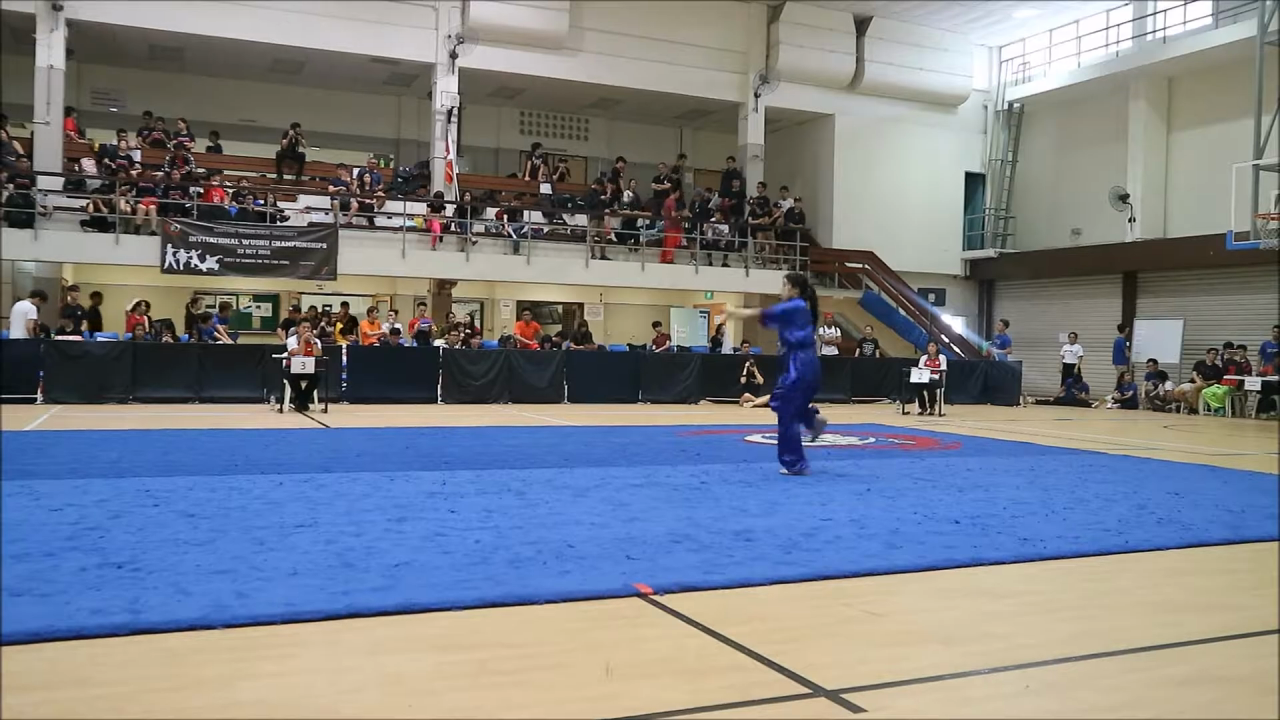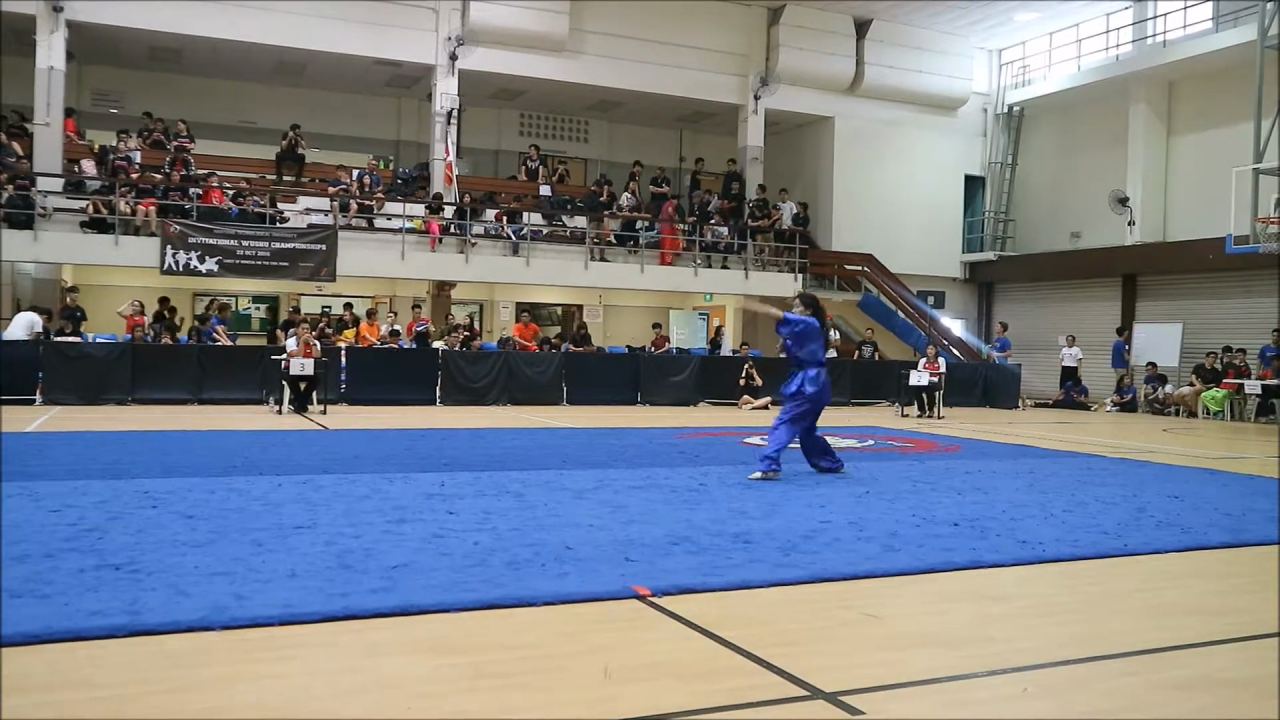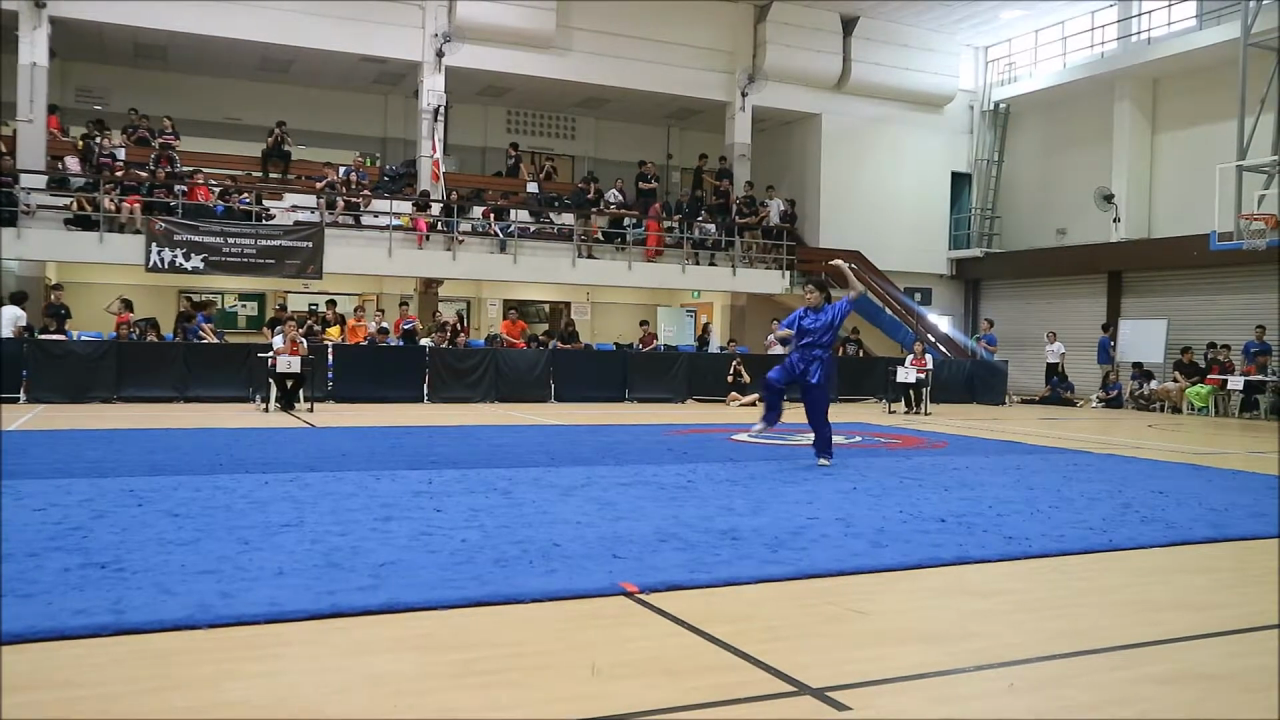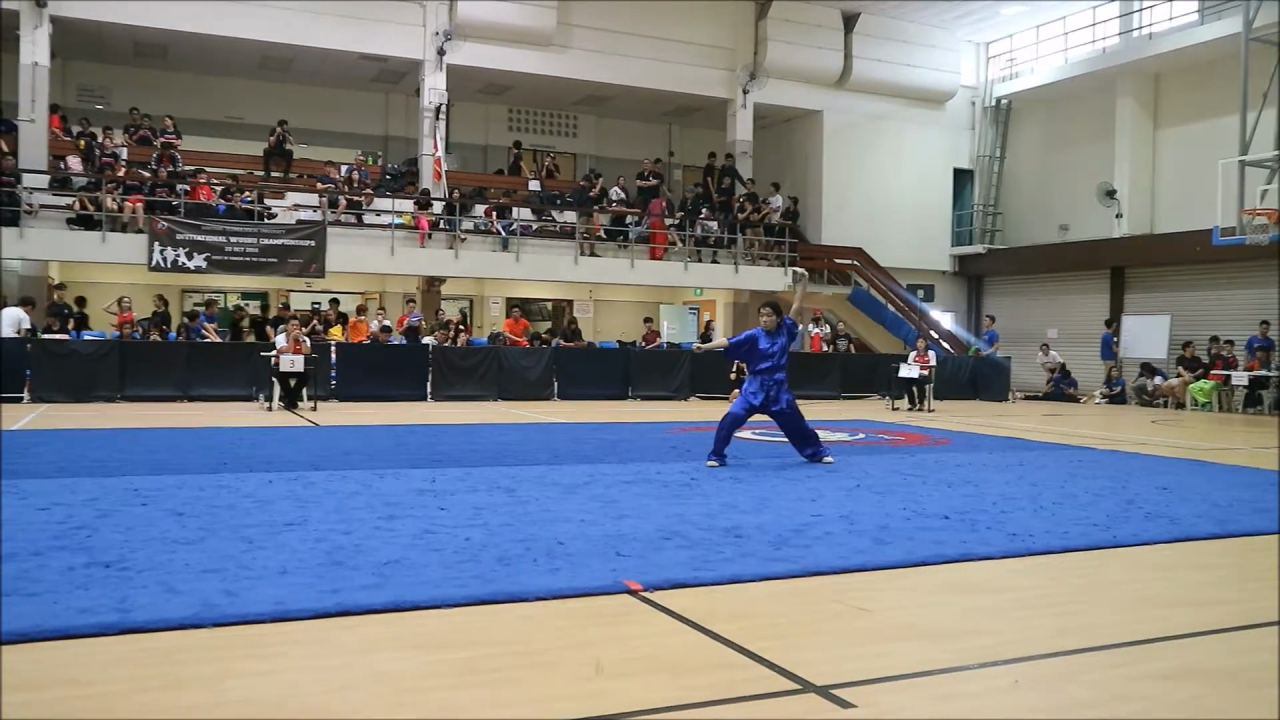
dt=1s
person 1, frame 1
left shoulder: (797, 307)
right shoulder: (788, 308)
left elbow: (765, 314)
right elbow: (766, 317)
left wrist: (734, 313)
right wrist: (740, 314)
left hip: (801, 367)
right hip: (800, 366)
left knee: (787, 414)
right knee: (779, 402)
left ankle: (796, 464)
right ankle: (812, 418)
person 1, frame 2
left shoulder: (808, 324)
right shoulder: (809, 326)
left elbow: (778, 315)
left wrist: (753, 306)
left hip: (809, 382)
right hip: (813, 382)
left knee: (784, 423)
right knee: (805, 428)
left ankle: (769, 467)
right ankle: (832, 463)
person 1, frame 3
left shoulder: (834, 310)
right shoulder: (800, 314)
left elbow: (856, 290)
right elbow: (781, 332)
left wrist: (843, 267)
right wrist: (781, 333)
left hip: (818, 364)
right hip: (796, 359)
left knee: (817, 413)
right knee: (771, 381)
left ankle: (823, 453)
right ankle: (771, 417)
person 1, frame 4
left shoulder: (785, 331)
right shoulder: (753, 336)
left elbow: (797, 306)
right elbow: (729, 342)
left wrist: (803, 281)
right wrist: (704, 347)
left hip: (779, 388)
right hip: (755, 387)
left knee: (797, 424)
right knee: (733, 417)
left ankle: (818, 452)
right ankle: (716, 456)
